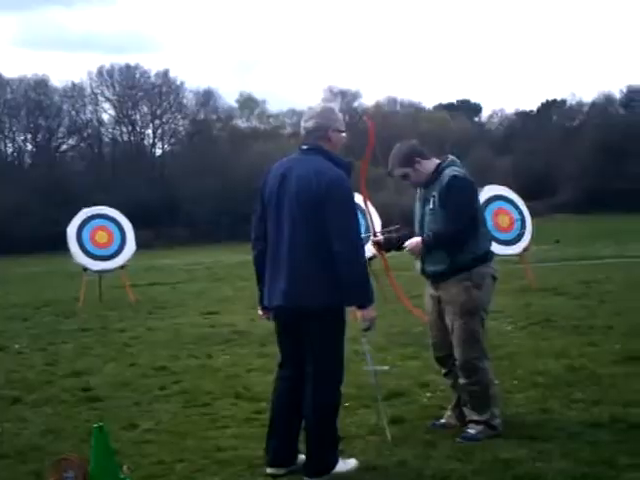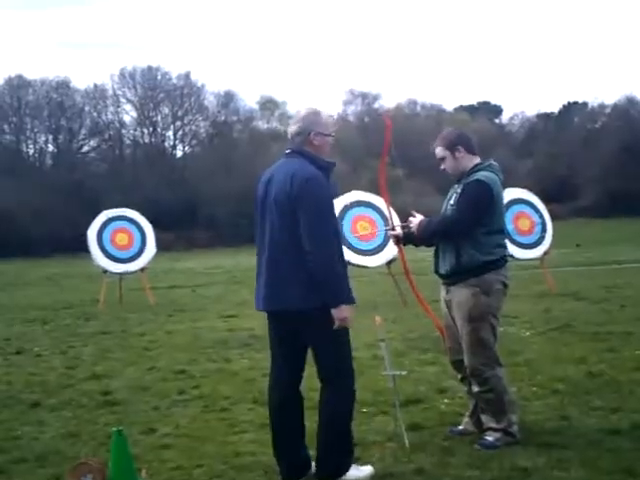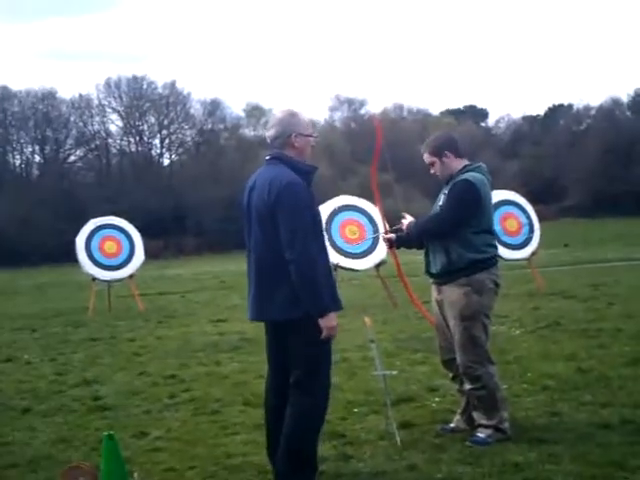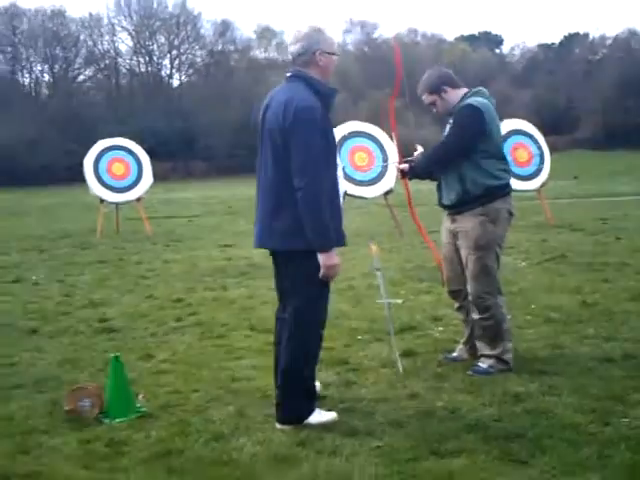
dt=0.7s
person 1, frame 1
left shoulder: (276, 172)
right shoulder: (332, 178)
left elbow: (259, 237)
right elbow: (347, 245)
left wrist: (264, 290)
right wrist: (363, 299)
left hip: (283, 293)
right hip: (322, 295)
left knee: (290, 371)
right knee: (323, 376)
person 1, frame 2
left shoulder: (269, 176)
right shoulder: (310, 178)
right elbow: (321, 246)
right wrist: (338, 298)
left hip: (276, 296)
right hip: (312, 296)
left knee: (284, 379)
right knee: (337, 378)
person 1, frame 3
left shoulder: (258, 180)
right shoulder: (290, 184)
right elbow: (302, 254)
right wrist: (323, 309)
left hip: (273, 301)
right hip: (299, 305)
left knee: (280, 383)
right knee: (309, 389)
person 1, frame 4
left shoulder: (277, 97)
right shoulder: (307, 105)
right elbow: (310, 183)
right wrist: (325, 244)
left hip: (279, 226)
right hip: (302, 231)
left knee: (290, 311)
right knee: (305, 318)
left ankle: (291, 386)
right ankle: (295, 408)
person 2, frame 1
left shoulder: (455, 181)
right shoulder: (425, 189)
left elbow: (461, 229)
right elbow: (419, 232)
left wrist: (424, 243)
right wrist: (389, 241)
left hip: (467, 277)
right hip: (439, 279)
left knee: (468, 353)
right knee: (444, 352)
left ankle: (485, 419)
right ankle: (462, 410)
person 2, frame 2
left shoulder: (481, 184)
right shoulder: (465, 183)
left elbow: (455, 225)
right elbow: (447, 229)
left wrist: (423, 225)
right wrist: (409, 235)
left hip: (478, 282)
right hip: (457, 281)
left knee: (480, 359)
right knee: (461, 357)
left ankle: (502, 426)
right ankle: (480, 417)
person 2, frame 3
left shoulder: (469, 183)
right shoulder: (455, 185)
left elbow: (440, 225)
right elbow: (437, 231)
left wrist: (412, 226)
right wrist: (401, 239)
left hip: (469, 281)
right hip: (448, 281)
left knee: (472, 357)
right knee: (452, 356)
left ankle: (494, 423)
right ankle: (470, 414)
person 2, frame 4
left shoulder: (473, 110)
right shoulder: (462, 113)
left elbow: (447, 153)
right elbow: (447, 162)
left wrist: (419, 159)
right wrist: (414, 169)
left hip: (482, 210)
right hip: (459, 211)
left knee: (481, 287)
right knee: (458, 285)
left ankle: (497, 354)
right ankle: (473, 344)
